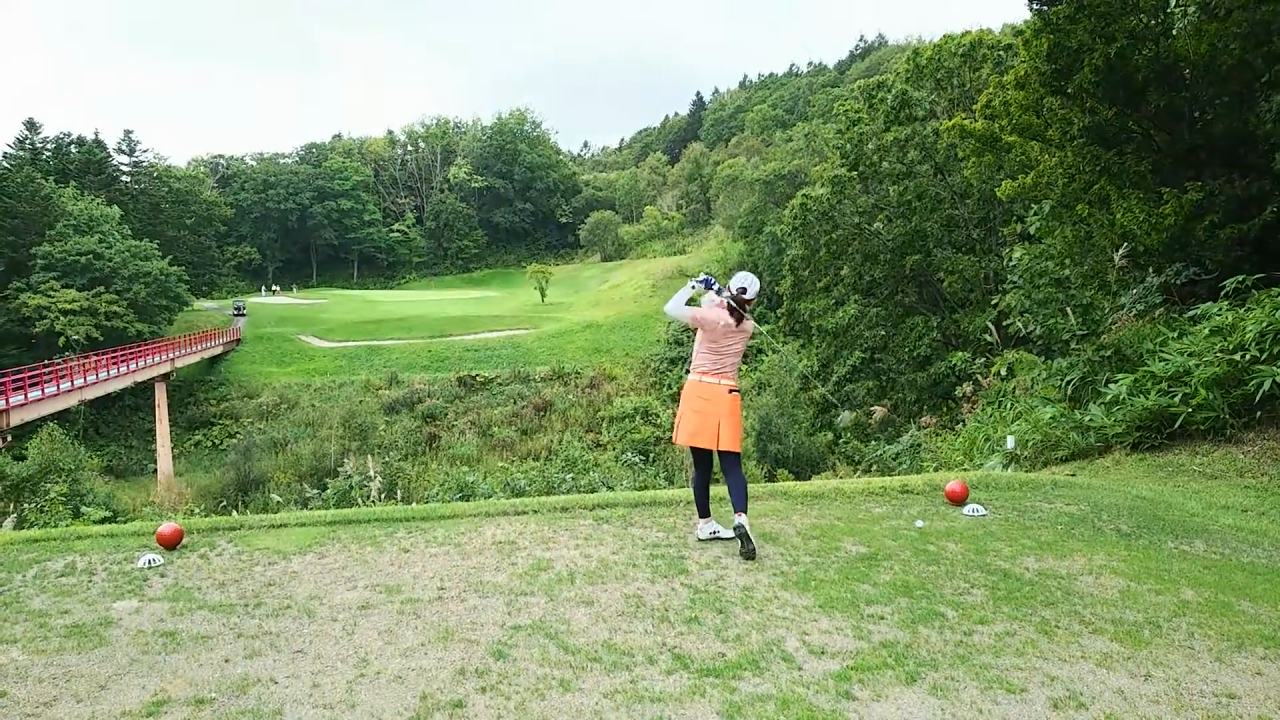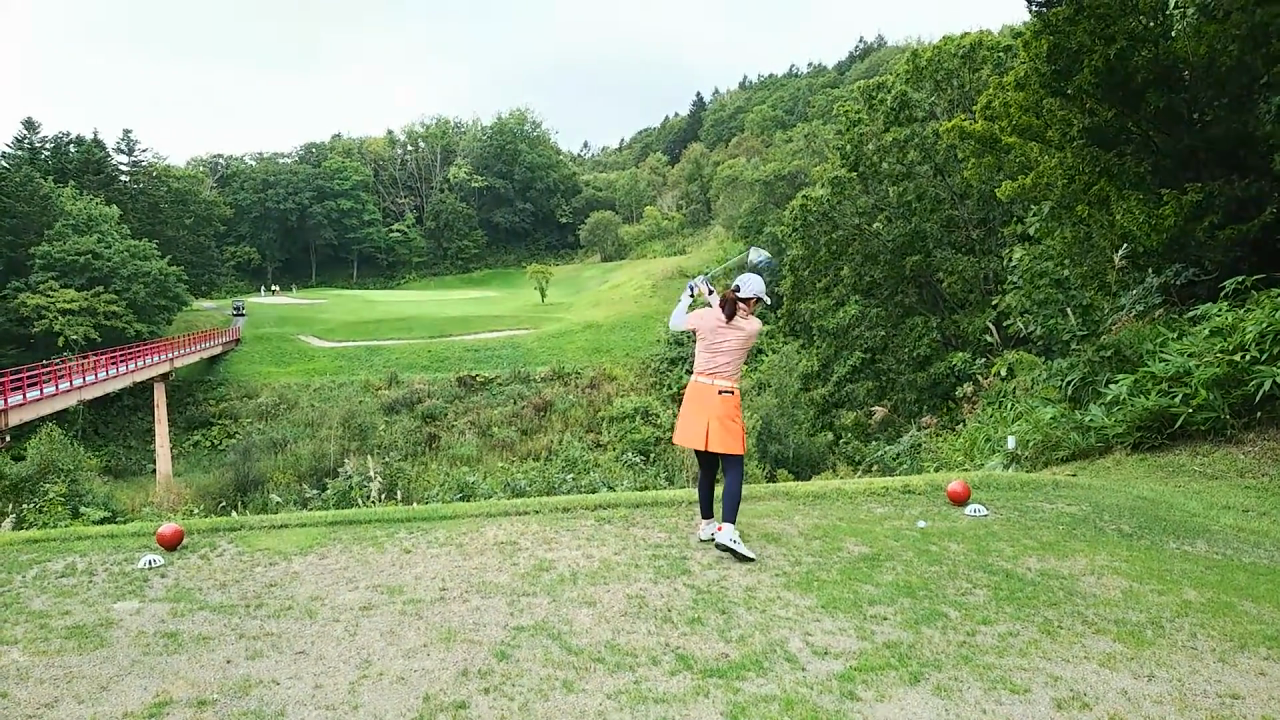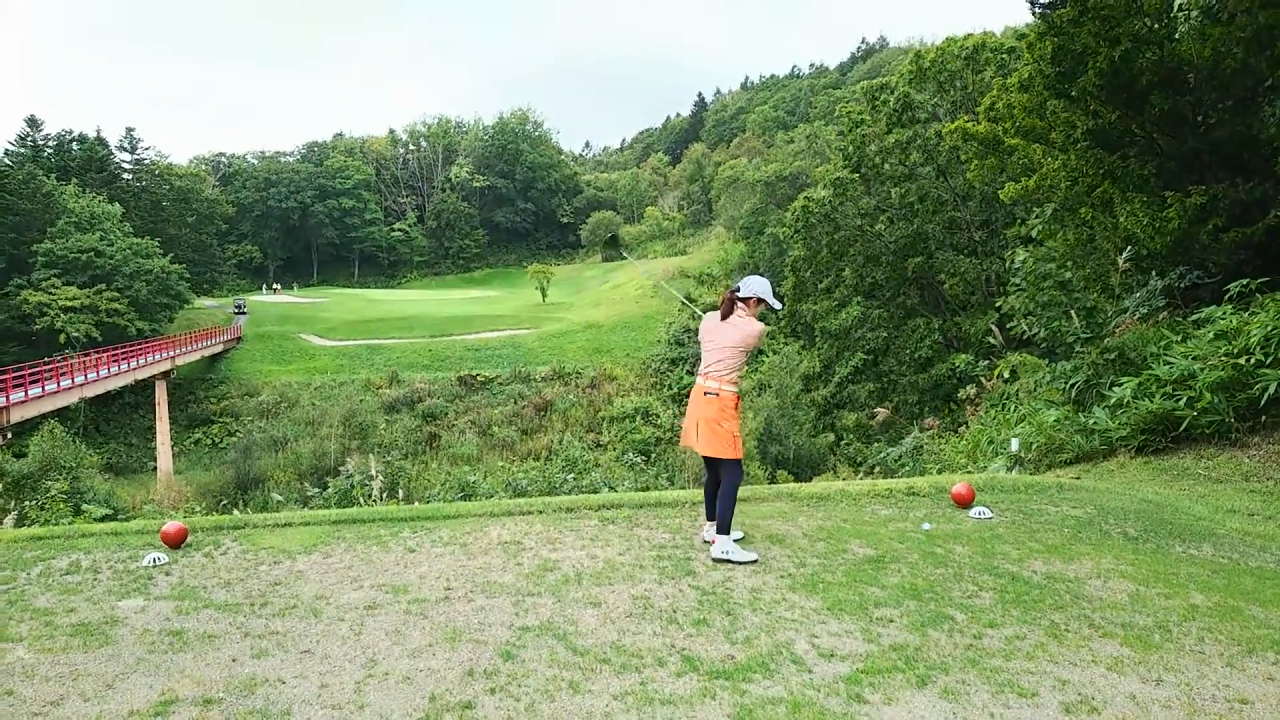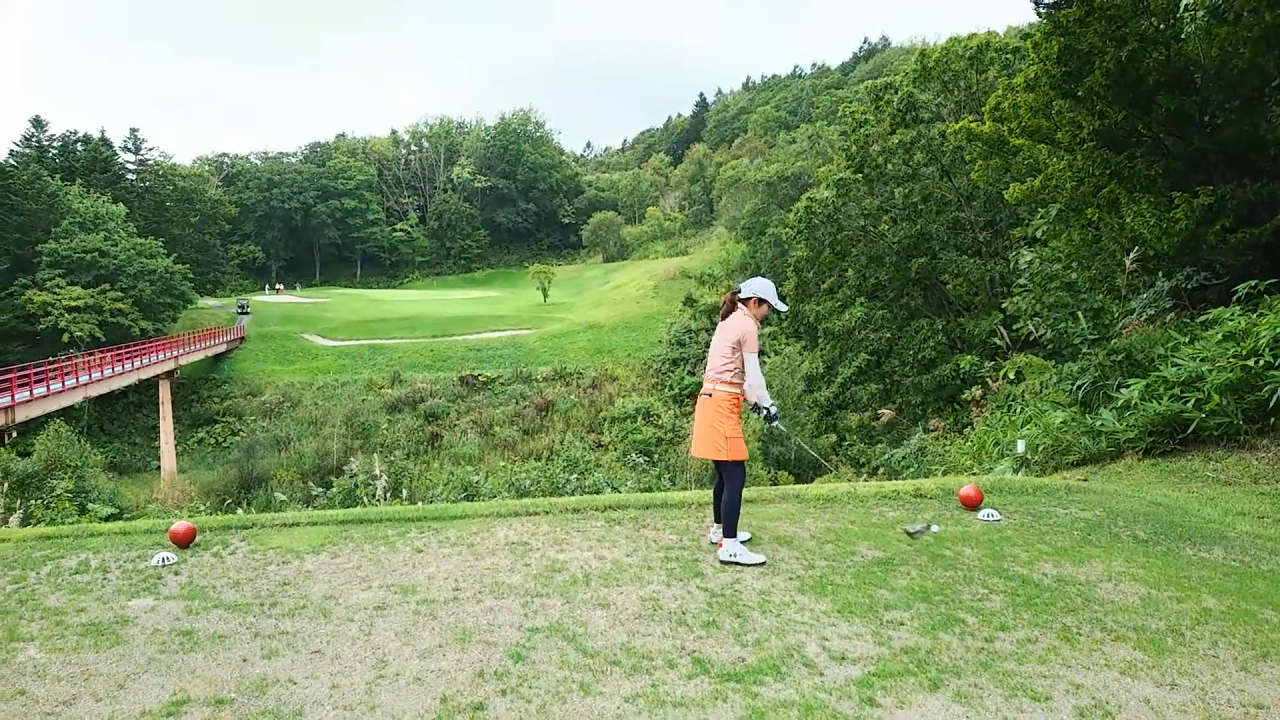
dt=0.2s
person 1, frame 1
left shoulder: (712, 316)
right shoulder: (747, 325)
left elbow: (670, 309)
left wrist: (694, 284)
right wrist: (713, 293)
left hip: (698, 393)
right hip: (726, 397)
left knee: (702, 466)
right knee: (732, 466)
left ankle: (705, 525)
right ankle: (740, 519)
person 1, frame 2
left shoulder: (705, 317)
right shoulder: (753, 327)
left elbow: (674, 324)
left wrist: (690, 293)
right wrist: (710, 294)
left hip: (698, 394)
right hip: (724, 399)
left knee: (707, 467)
right knee: (733, 469)
left ankle: (707, 525)
right ankle: (726, 531)
person 1, frame 3
left shoulder: (709, 320)
right shoulder: (755, 329)
left hip: (701, 396)
right hip: (721, 402)
left knee: (714, 470)
right knee: (732, 474)
left ankle: (712, 527)
right ankle: (721, 544)
person 1, frame 4
left shoulder: (727, 323)
right shoulder: (747, 326)
right elbow: (752, 372)
left wrist: (753, 399)
right wrist: (767, 403)
left hip: (713, 400)
right hip: (722, 404)
left knee: (725, 473)
right knee: (735, 477)
left ankle: (719, 529)
right ankle: (728, 546)
